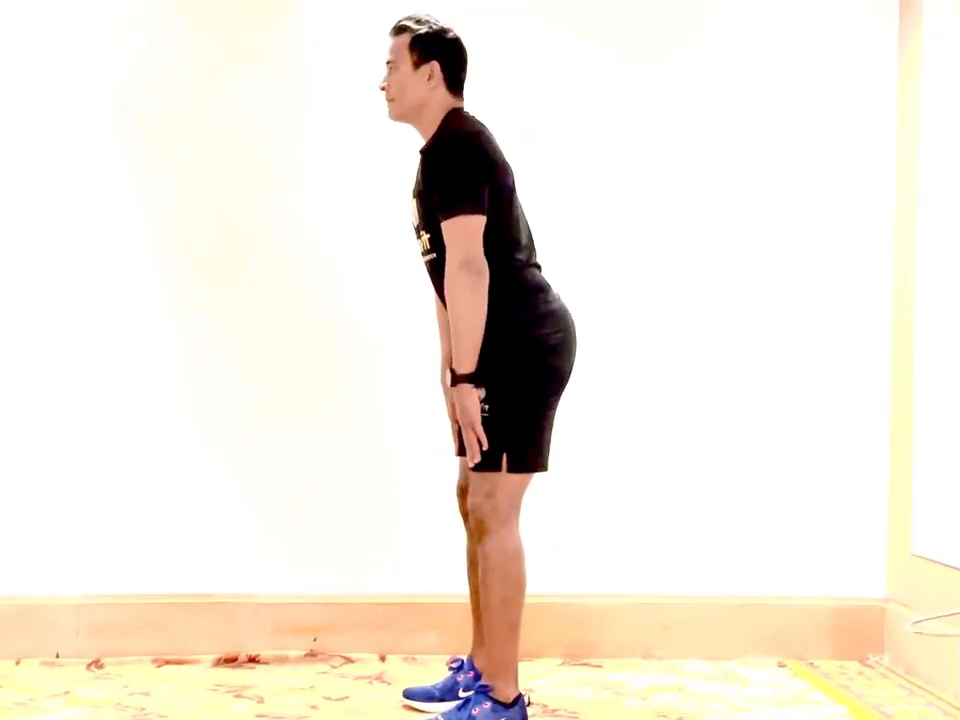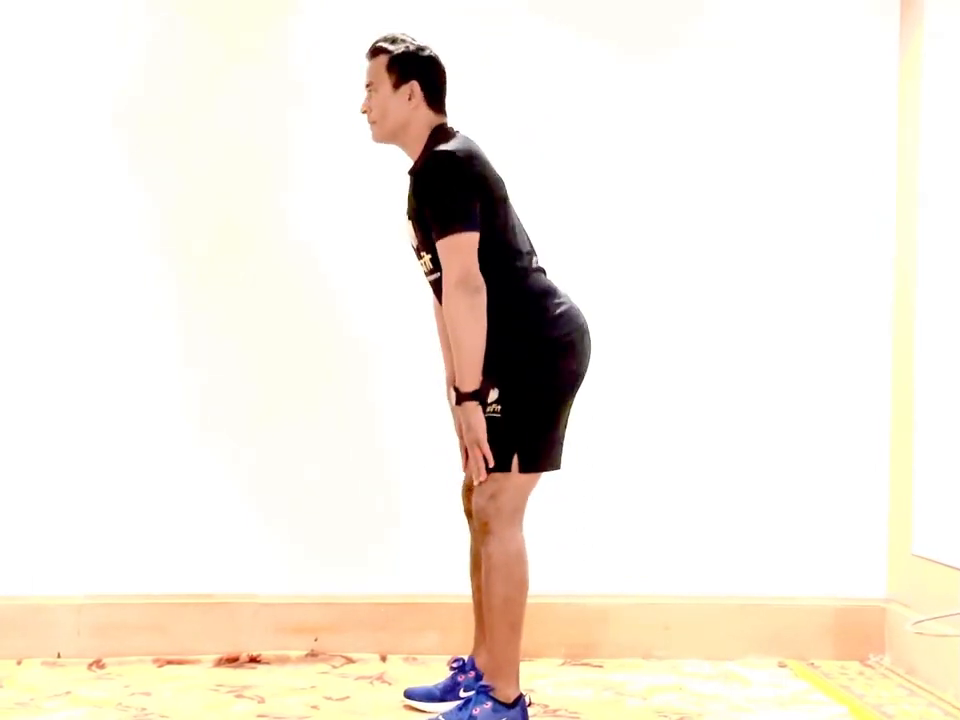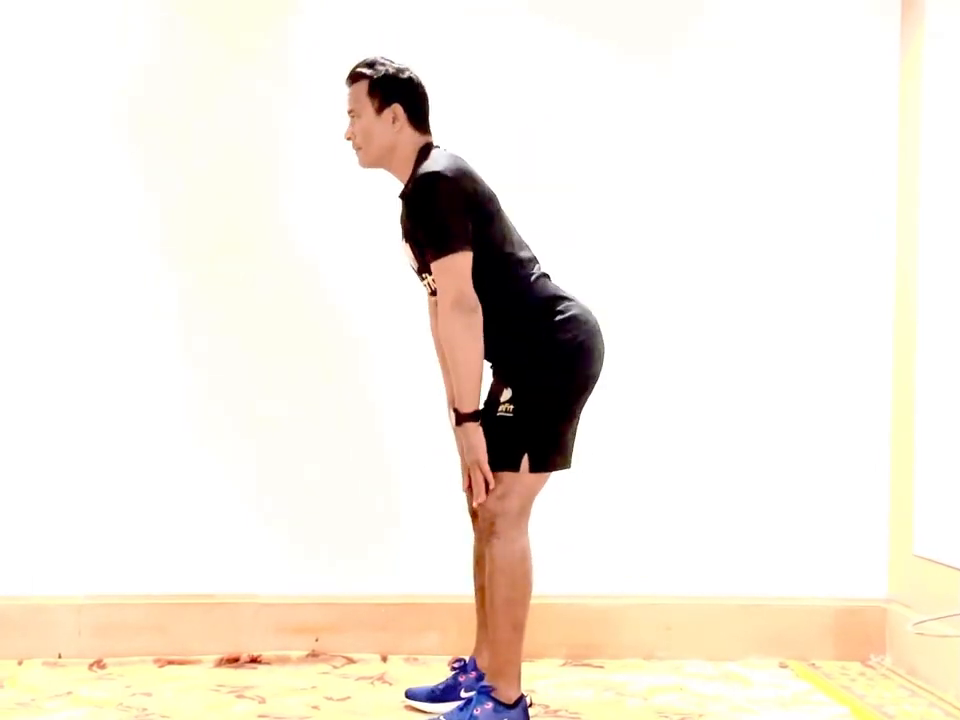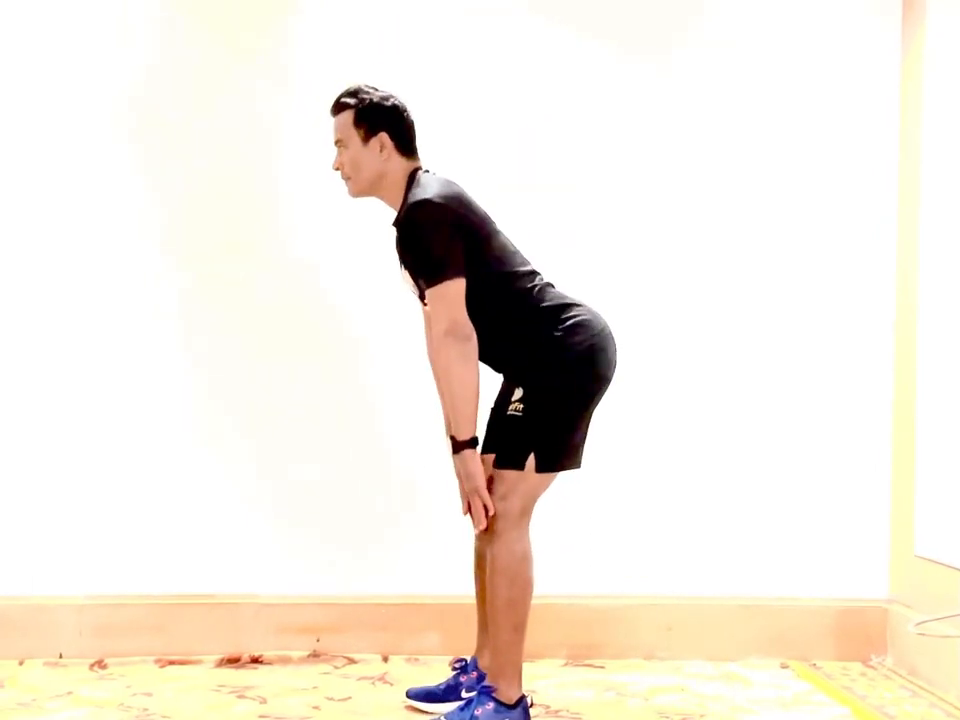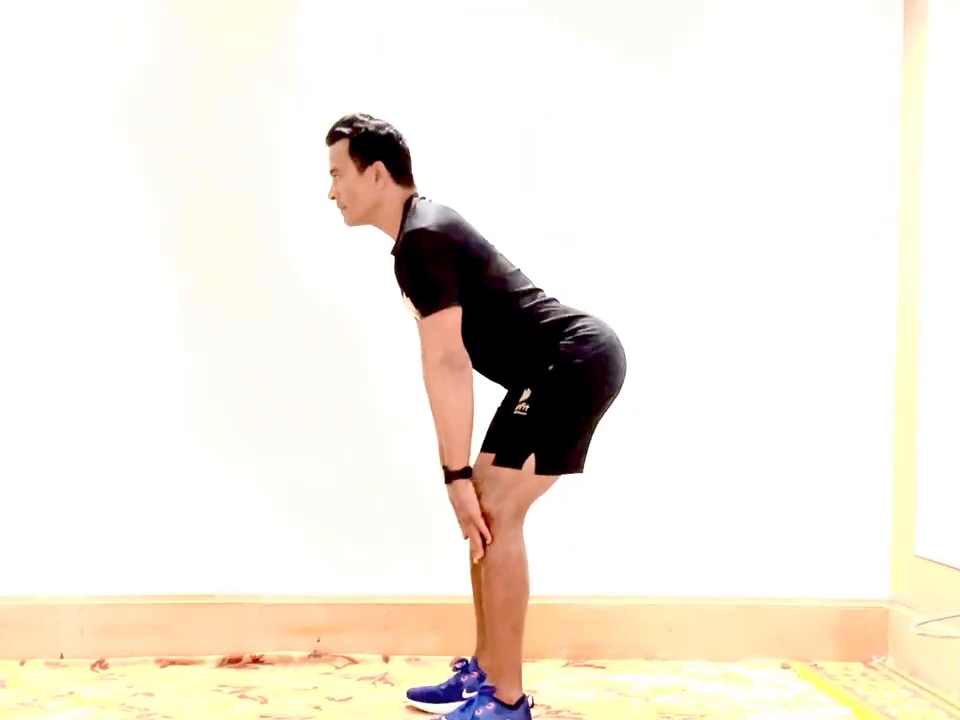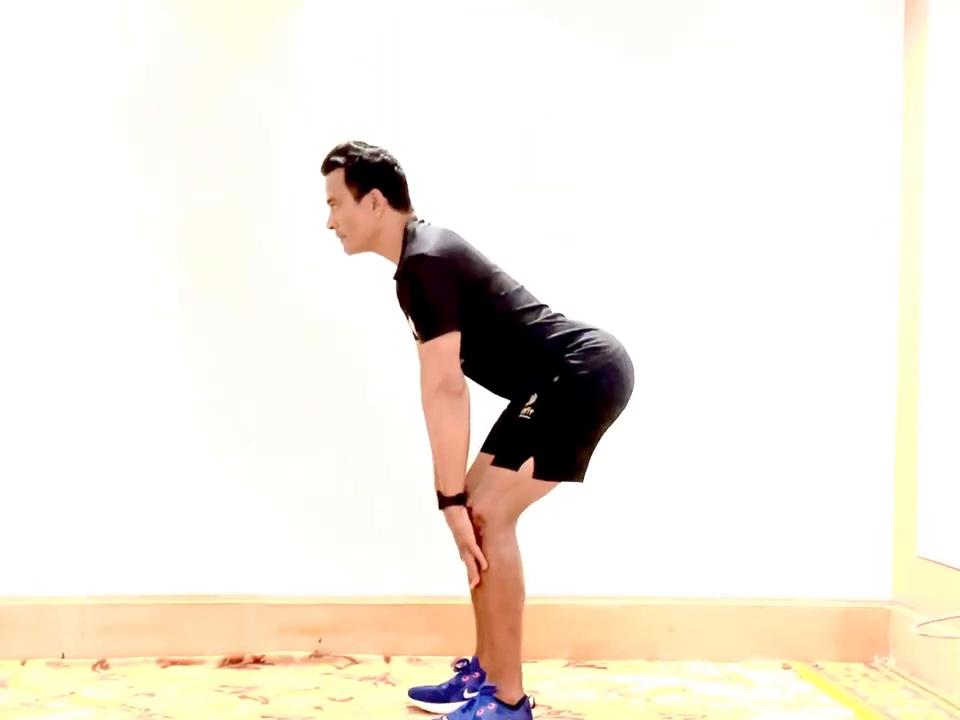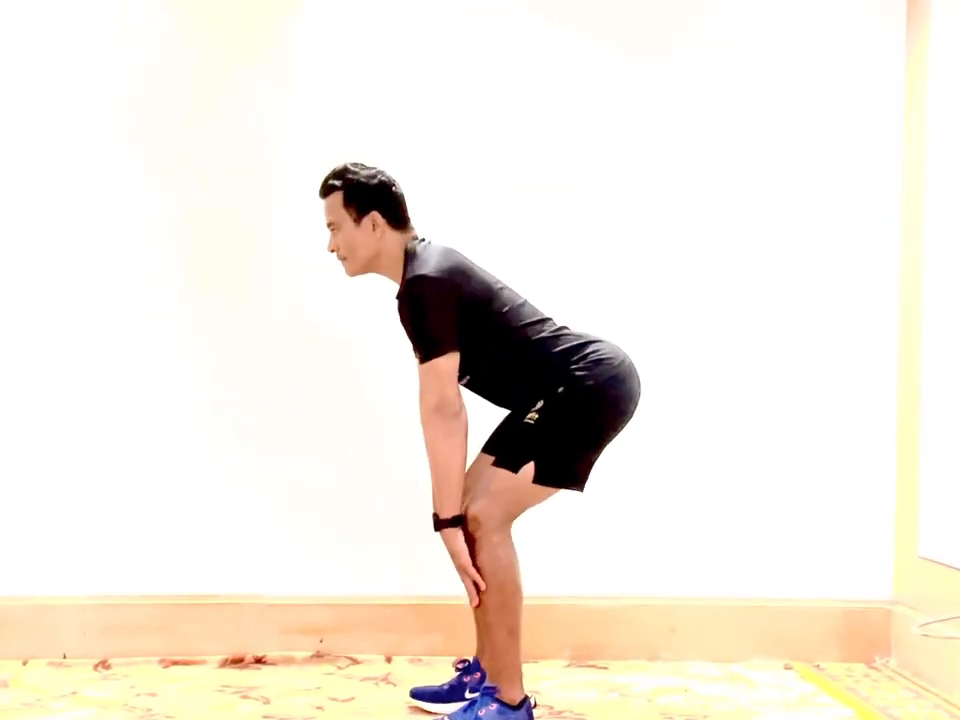
dt=0.2s
person 1, frame 1
left shoulder: (455, 145)
right shoulder: (446, 148)
left elbow: (469, 267)
left wrist: (464, 378)
right wrist: (452, 368)
left hip: (524, 347)
right hip: (510, 346)
left knee: (492, 511)
right knee: (475, 503)
person 1, frame 2
left shoulder: (444, 164)
right shoulder: (435, 166)
left elbow: (465, 285)
right elbow: (449, 287)
left wrist: (469, 398)
right wrist: (459, 386)
left hip: (538, 350)
right hip: (524, 350)
left knee: (497, 512)
right knee: (481, 503)
person 1, frame 3
left shoulder: (434, 185)
right shoulder: (428, 184)
left elbow: (460, 306)
right elbow: (449, 306)
left wrist: (468, 419)
right wrist: (463, 411)
left hip: (554, 352)
right hip: (541, 351)
left knee: (502, 511)
right knee: (486, 506)
person 1, frame 4
left shoulder: (426, 211)
right shoulder: (422, 208)
left elbow: (453, 334)
right elbow: (450, 333)
left wrist: (464, 446)
right wrist: (463, 444)
left hip: (569, 355)
right hip: (557, 355)
left knee: (501, 511)
right knee: (489, 507)
person 1, frame 5
left shoulder: (422, 240)
right shoulder: (423, 232)
left elbow: (447, 363)
right elbow: (448, 361)
left wrist: (457, 475)
right wrist: (461, 473)
left hip: (578, 363)
right hip: (568, 363)
left knee: (495, 511)
right knee: (485, 507)
person 1, frame 6
left shoulder: (424, 265)
right shoulder: (427, 255)
left elbow: (445, 390)
right elbow: (446, 388)
left wrist: (452, 500)
right wrist: (457, 494)
left hip: (587, 375)
right hip: (579, 373)
left knee: (487, 511)
right knee: (478, 504)
right ankle: (485, 673)
person 1, frame 7
left shoulder: (424, 286)
right shoulder: (429, 272)
left elbow: (443, 411)
right elbow: (444, 408)
left wrist: (448, 522)
right wrist: (452, 513)
left hip: (593, 387)
right hip: (583, 383)
left knee: (483, 514)
right knee: (472, 504)
right ankle: (484, 673)
